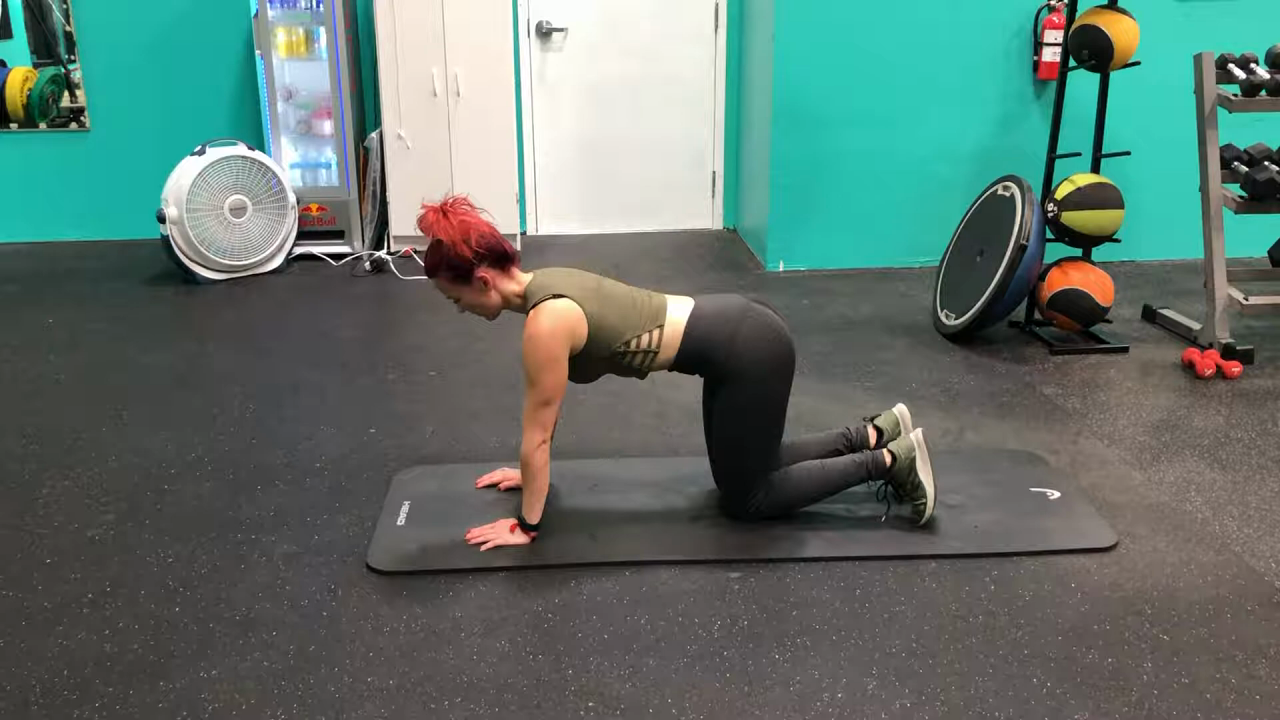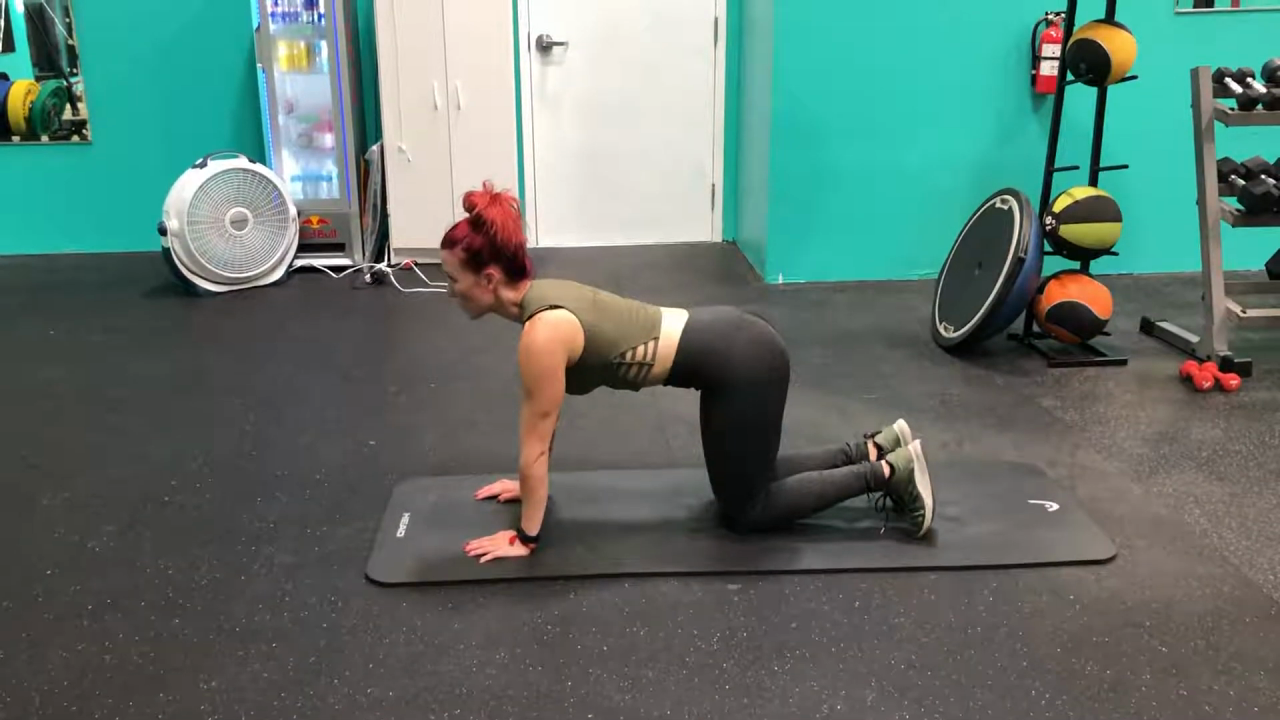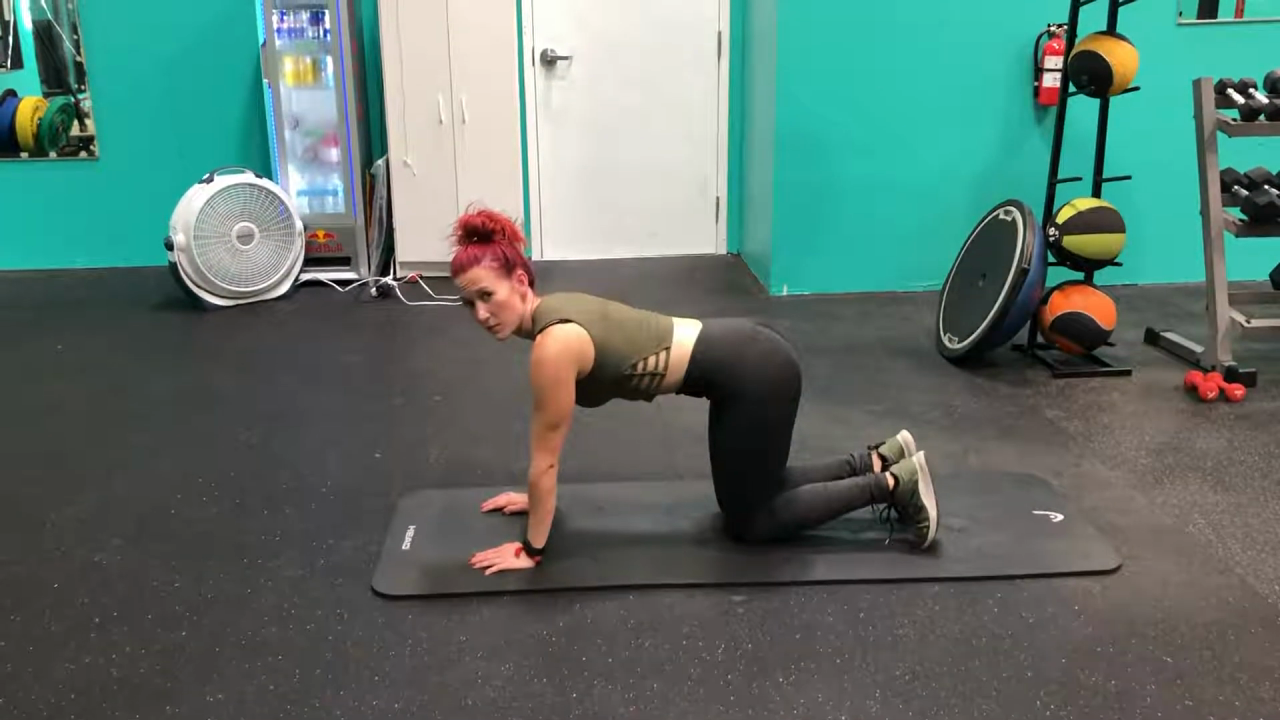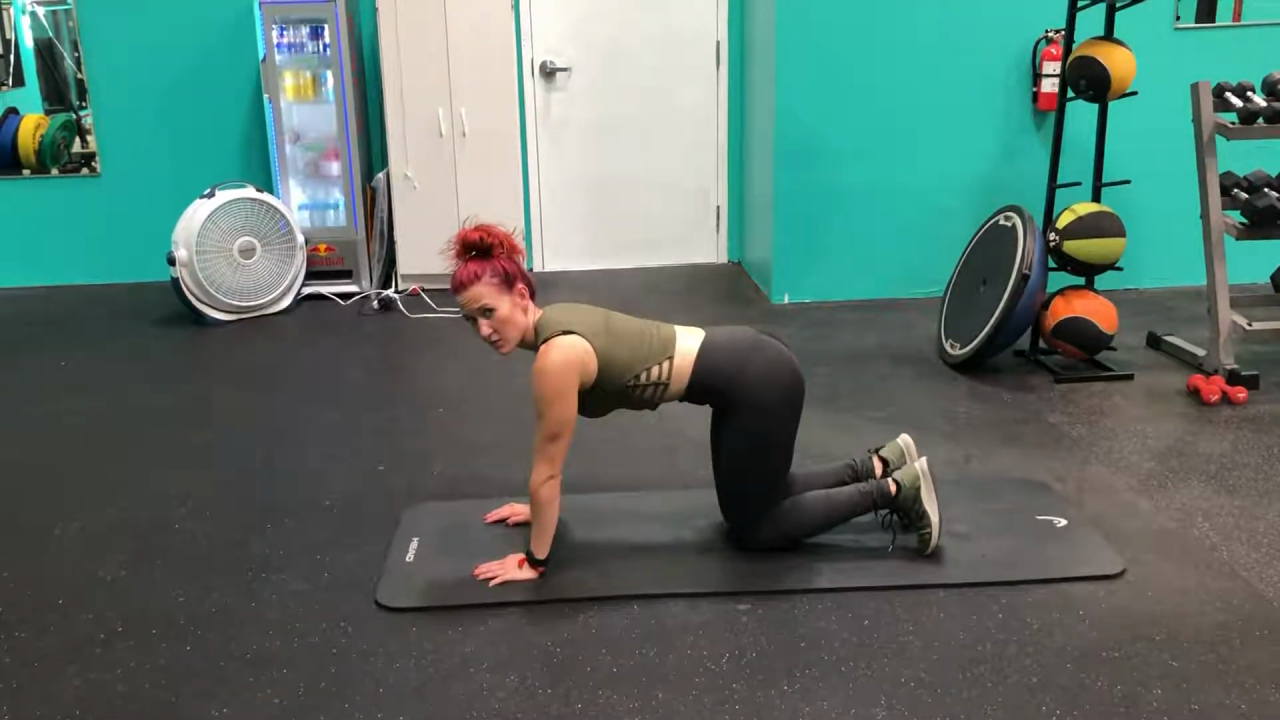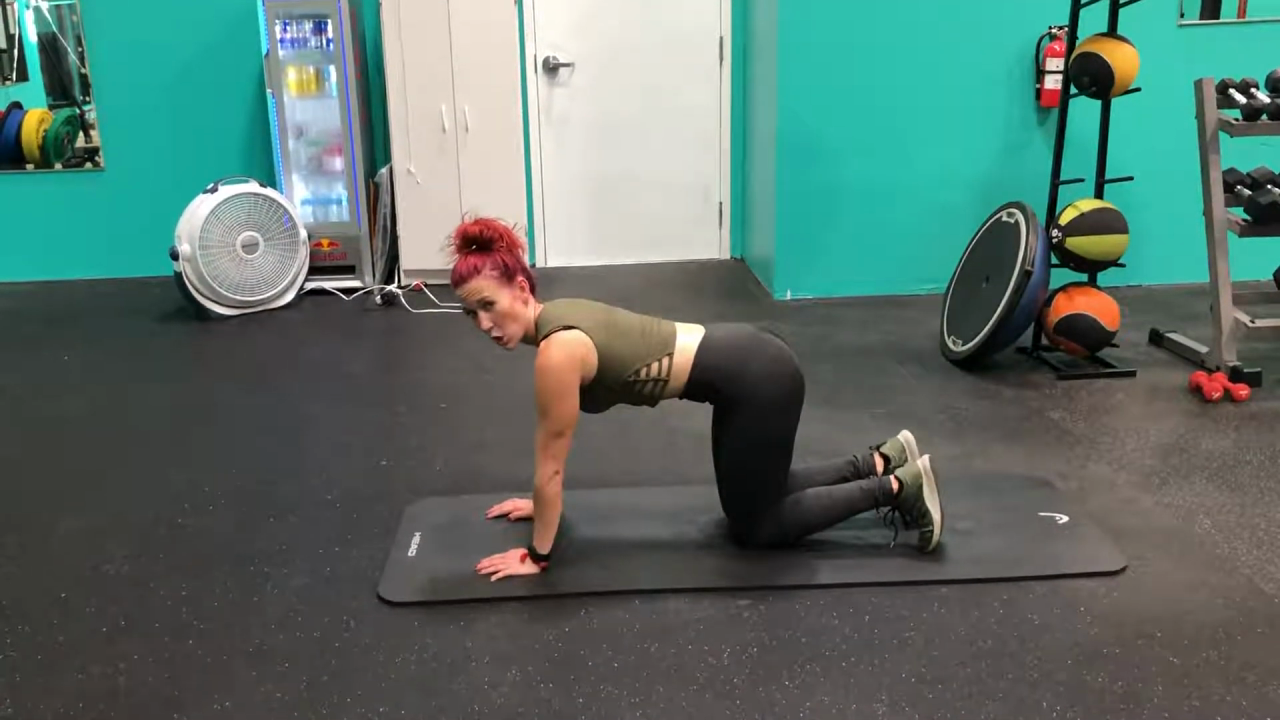
dt=1s
person 1, frame 1
left shoulder: (546, 322)
right shoulder: (543, 285)
left elbow: (538, 432)
right elbow: (542, 422)
left wrist: (526, 525)
right wrist: (530, 472)
left hip: (748, 351)
right hip: (736, 330)
left knee: (746, 499)
right knee: (744, 468)
left ankle: (890, 458)
right ankle: (874, 433)
person 1, frame 2
left shoulder: (541, 332)
right shoulder: (540, 297)
left elbow: (536, 444)
right elbow: (542, 430)
left wrist: (525, 537)
right wrist: (530, 483)
left hip: (743, 363)
right hip: (730, 343)
left knee: (745, 511)
right knee: (744, 480)
left ankle: (888, 472)
right ankle: (874, 448)
person 1, frame 3
left shoulder: (553, 344)
right shoulder: (550, 313)
left elbow: (545, 457)
left wrist: (531, 550)
right wrist: (537, 496)
left hip: (754, 373)
right hip: (741, 353)
left knee: (749, 522)
right knee: (749, 491)
left ankle: (891, 483)
right ankle: (879, 459)
person 1, frame 4
left shoulder: (557, 356)
right shoulder: (553, 323)
left elbow: (547, 468)
left wrist: (534, 561)
right wrist: (539, 506)
left hip: (758, 380)
right hip: (743, 361)
left knee: (753, 529)
right knee: (753, 496)
left ankle: (894, 488)
right ankle: (880, 464)
person 1, frame 5
left shoulder: (557, 351)
right shoulder: (553, 319)
left elbow: (550, 464)
left wrist: (536, 556)
right wrist: (541, 503)
left hip: (757, 378)
right hip: (742, 358)
left knee: (754, 527)
right knee: (753, 494)
left ankle: (896, 486)
right ankle: (880, 461)
